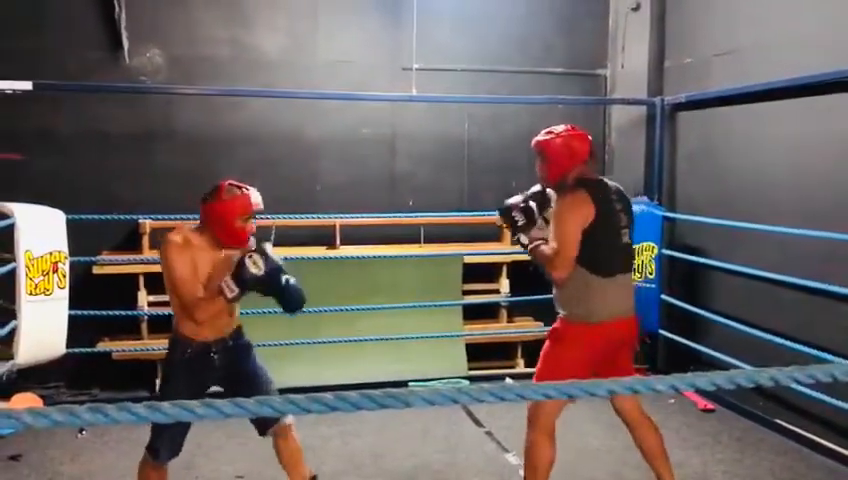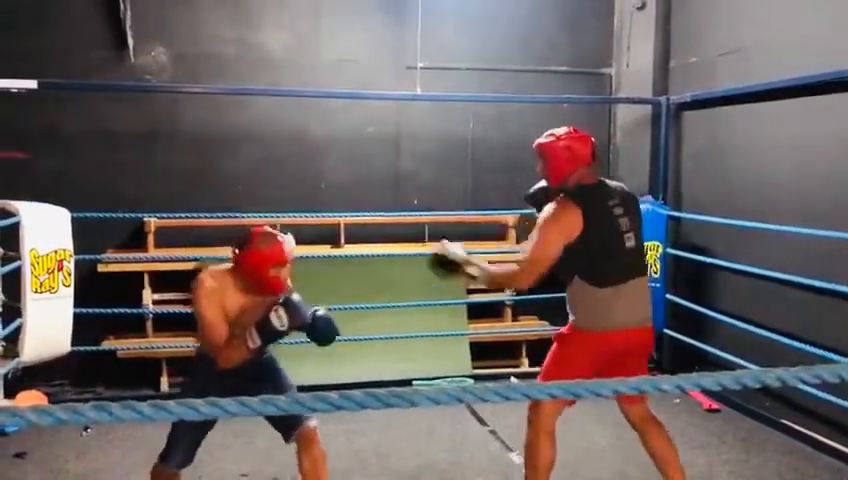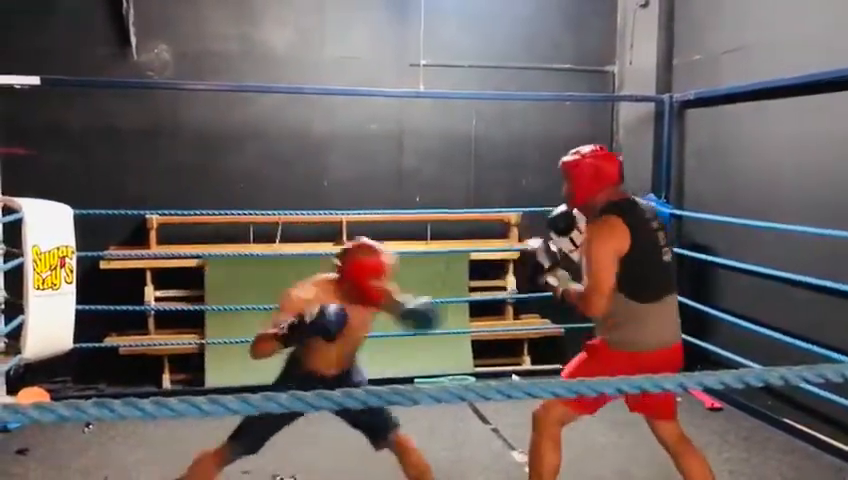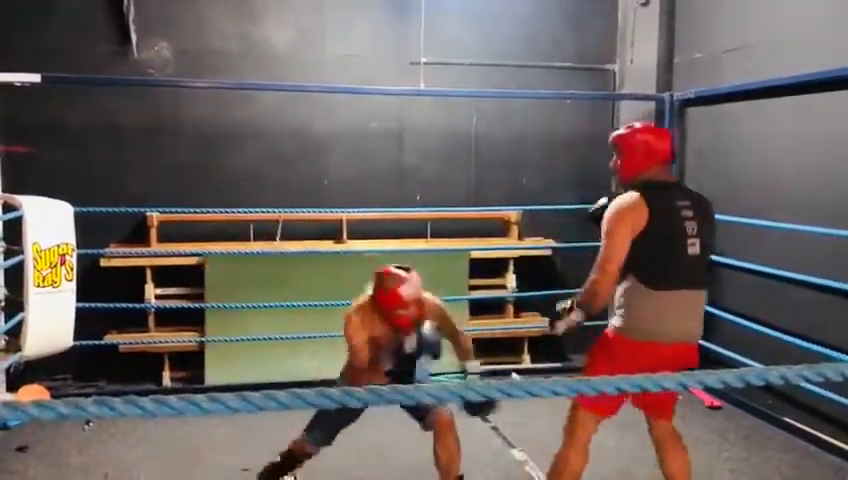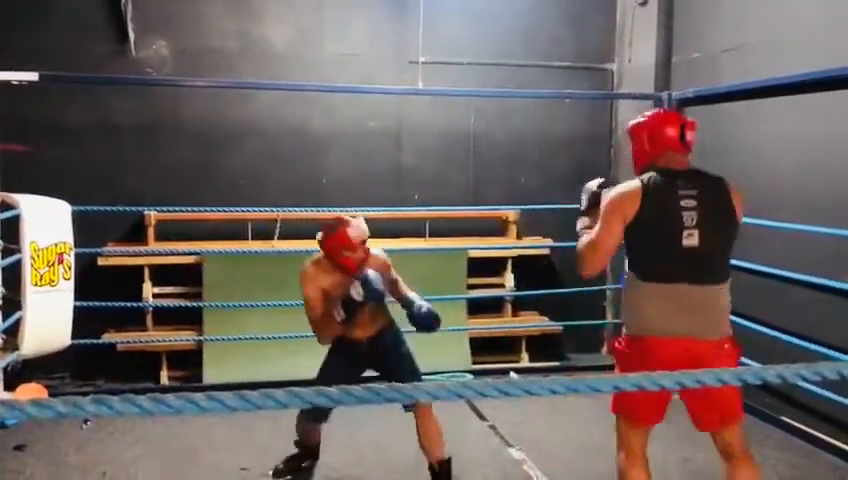
dt=0.3s
person 1, frame 1
left shoulder: (572, 201)
right shoulder: (616, 194)
left elbow: (558, 269)
left wrist: (528, 230)
right wrist: (548, 218)
left hip: (584, 327)
right hip: (623, 321)
left knee: (541, 418)
right knee: (630, 409)
person 1, frame 2
left shoulder: (564, 211)
right shoulder: (624, 196)
left elbow: (522, 277)
left wrist: (466, 263)
left hip: (594, 334)
right hip: (639, 328)
left knee: (542, 417)
right knee: (640, 415)
person 1, frame 3
left shoulder: (608, 226)
right shoulder: (645, 215)
left elbow: (596, 305)
left wrist: (554, 278)
right wrist: (578, 237)
left hip: (623, 350)
right hip: (667, 347)
left knee: (547, 420)
right knee: (671, 434)
person 1, frame 4
left shoulder: (628, 205)
right shoulder: (702, 205)
left elbow: (604, 280)
left wrist: (574, 310)
left hip: (634, 340)
right hip: (684, 342)
left knee: (578, 428)
right knee: (661, 427)
person 1, frame 5
left shoulder: (627, 196)
right shoulder: (728, 194)
left elbow: (589, 266)
left wrist: (589, 214)
left hip: (649, 342)
right hip: (710, 342)
left knee: (631, 446)
right knee: (734, 446)
person 2, frame 1
left shoulder: (244, 243)
right shoulder: (178, 245)
left elbow: (267, 281)
right elbow: (197, 314)
left wrist: (280, 282)
right wrist: (238, 282)
left hip: (234, 346)
right hip: (190, 354)
left knee: (281, 426)
right knee: (161, 450)
person 2, frame 2
left shoulder: (279, 282)
right shoulder: (209, 286)
left elbow: (293, 312)
right elbow: (223, 357)
left wrist: (311, 319)
right wrist: (262, 332)
left hip: (258, 364)
right hip: (213, 371)
left knee: (306, 432)
person 2, frame 3
left shoulder: (377, 291)
right shoulder: (310, 294)
left elbow: (400, 307)
right elbow: (258, 350)
left wrist: (413, 310)
right wrist: (294, 331)
left hip: (345, 378)
right hip: (301, 380)
left knee: (399, 443)
right knee: (234, 449)
person 2, frame 4
left shoulder: (426, 304)
right shoulder: (359, 318)
left elbow: (457, 336)
right elbow: (360, 383)
left wrist: (473, 375)
right wrist: (397, 358)
left hip: (406, 372)
right hip: (369, 376)
left knee: (443, 422)
right knee: (316, 439)
person 2, frame 5
left shoulder: (376, 259)
right shoulder: (313, 274)
left elbow: (394, 283)
right elbow: (323, 335)
left wrist: (415, 303)
right wrist: (347, 306)
left hip: (385, 338)
right hip: (346, 346)
left knee: (420, 402)
right knee: (309, 414)
right ankle: (308, 455)
